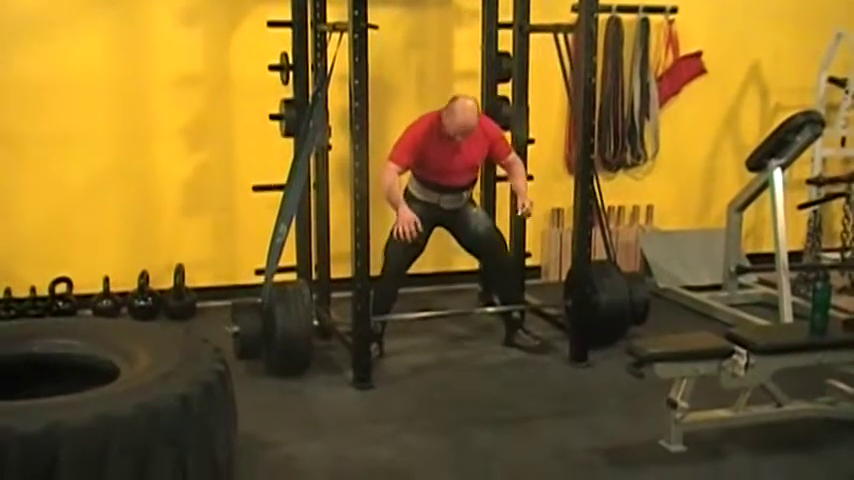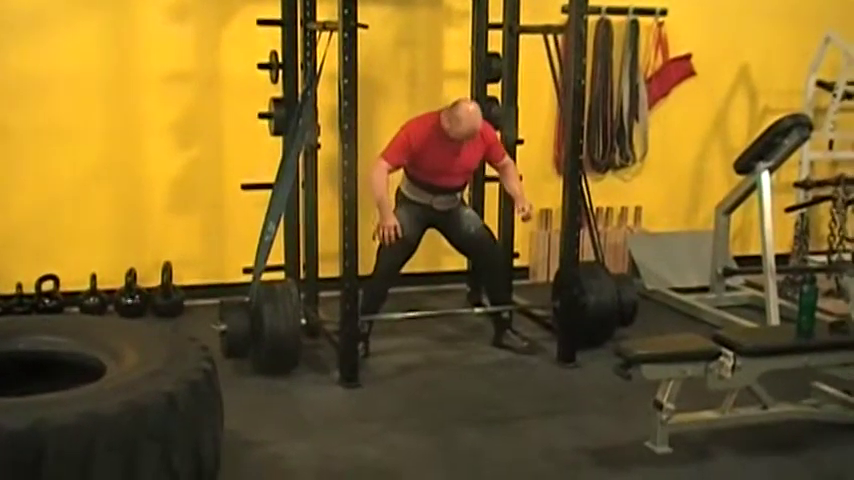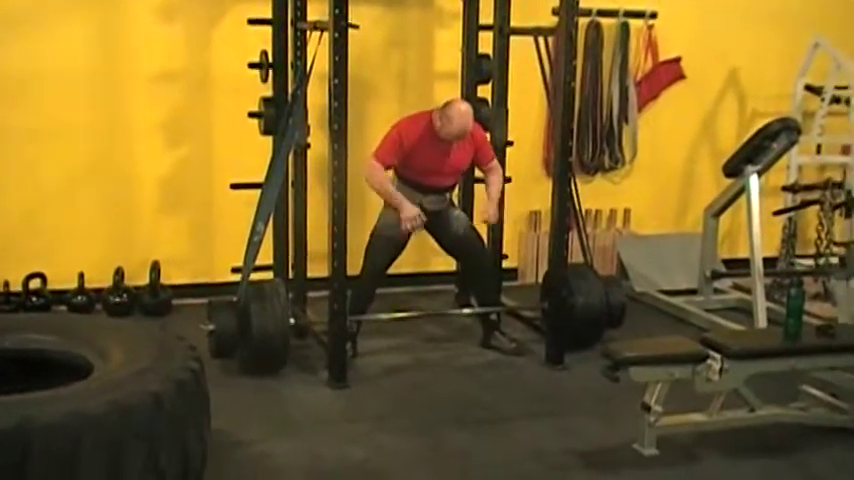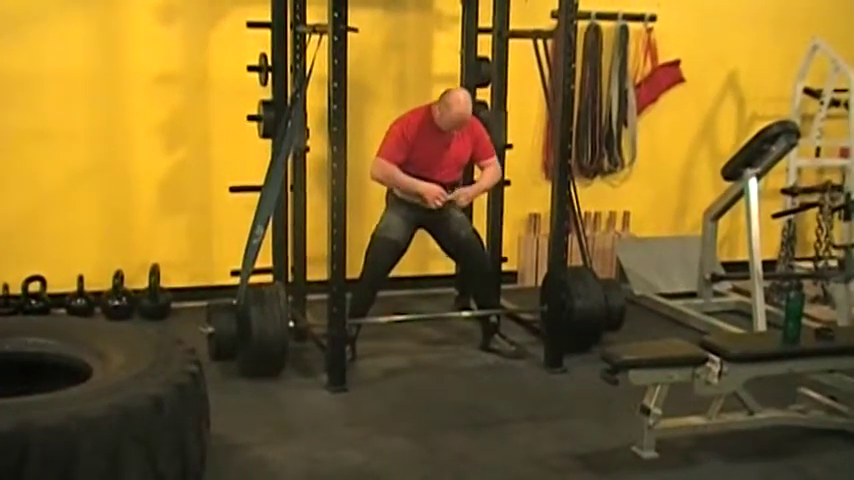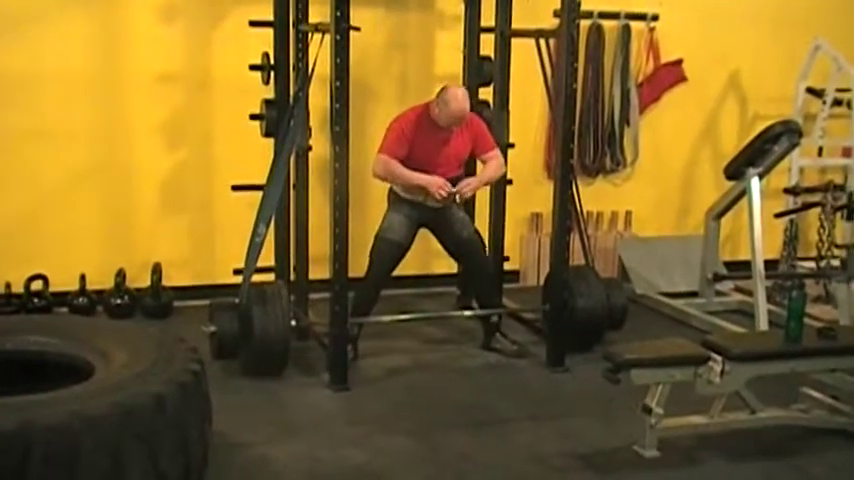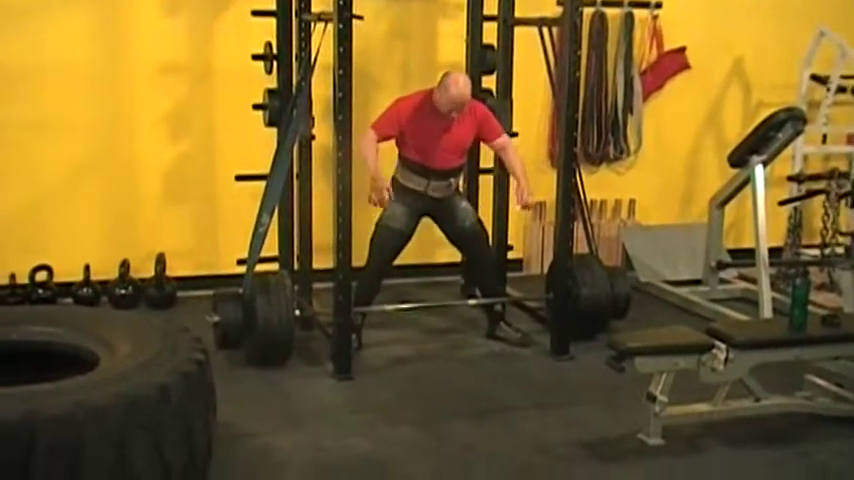
dt=0.4s
person 1, frame 1
left shoulder: (488, 129)
right shoulder: (421, 131)
left elbow: (512, 162)
right elbow: (389, 172)
left wrist: (522, 194)
right wrist: (402, 209)
left hip: (461, 204)
right hip: (421, 203)
left knee: (500, 256)
right knee: (395, 262)
left ankle: (515, 328)
right ankle: (374, 334)
person 1, frame 2
left shoulder: (484, 132)
right shoulder: (417, 130)
left elbow: (505, 165)
right elbow: (380, 169)
left wrist: (519, 197)
right wrist: (385, 212)
left hip: (453, 205)
right hip: (414, 203)
left knee: (493, 256)
right knee: (387, 263)
left ankle: (504, 328)
right ankle: (361, 333)
person 1, frame 3
left shoulder: (474, 134)
right shoulder: (408, 130)
left elbow: (493, 169)
right elbow: (373, 171)
left wrist: (491, 201)
right wrist: (402, 205)
left hip: (442, 205)
right hip: (405, 203)
left knee: (481, 259)
right knee: (375, 264)
left ankle: (492, 330)
right ankle: (349, 333)
person 1, frame 4
left shoulder: (473, 128)
right shoulder: (409, 125)
left elbow: (493, 168)
right elbow: (379, 170)
left wrist: (474, 189)
right wrist: (422, 187)
left hip: (445, 206)
right hip: (404, 204)
left knee: (480, 262)
right knee: (375, 267)
left ankle: (491, 333)
right ankle: (348, 336)
person 1, frame 5
left shoulder: (473, 124)
right shoulder: (408, 122)
left elbow: (496, 161)
right elbow: (381, 167)
left wrist: (477, 180)
right wrist: (425, 181)
left hip: (446, 204)
right hip: (406, 203)
left knee: (480, 262)
right knee: (378, 267)
left ankle: (493, 332)
right ankle: (350, 336)
person 1, frame 6
left shoulder: (477, 112)
right shoulder: (408, 107)
left elbow: (505, 146)
right elbow: (369, 138)
left wrist: (521, 181)
right wrist: (376, 177)
left hip: (449, 193)
right hip: (408, 191)
left knee: (482, 251)
right knee: (379, 257)
left ankle: (497, 321)
right ankle: (354, 325)
